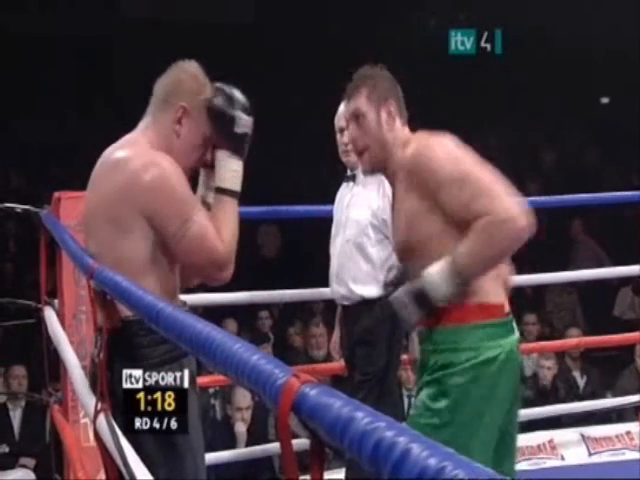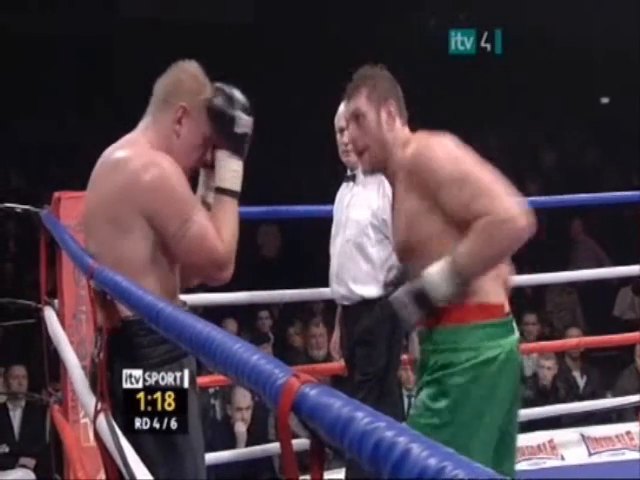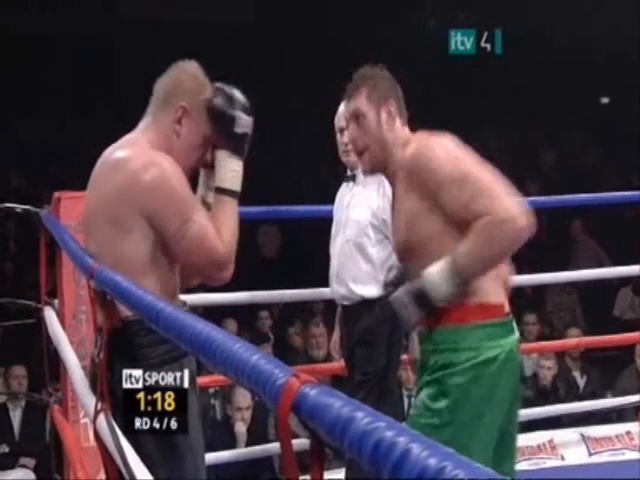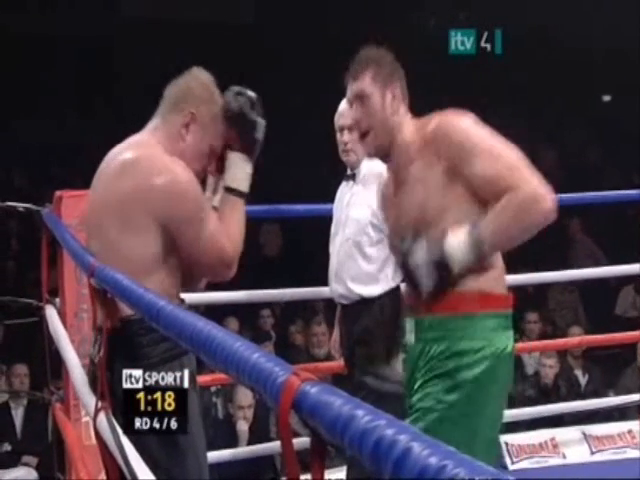
dt=0.2s
person 1, frame 1
left shoulder: (116, 161)
right shoulder: (154, 168)
left elbow: (182, 268)
right elbow: (219, 265)
left wrist: (209, 183)
right wrist: (231, 162)
left hip: (125, 347)
right hip: (151, 350)
person 1, frame 2
left shoulder: (115, 161)
right shoulder: (154, 170)
right elbow: (218, 264)
left wrist: (210, 182)
right wrist: (230, 162)
left hip: (125, 346)
right hip: (152, 350)
person 1, frame 3
left shoulder: (115, 160)
right shoulder: (155, 170)
right elbow: (218, 264)
left wrist: (210, 182)
right wrist: (230, 162)
left hip: (123, 346)
right hip: (151, 350)
person 1, frame 4
left shoulder: (120, 160)
right shoulder: (168, 174)
right elbow: (223, 262)
left wrist: (218, 186)
right wrist: (240, 164)
left hip: (121, 344)
right hip: (151, 348)
person 2, frame 1
left shoulder: (422, 153)
right shoulder: (412, 176)
left elbow: (514, 219)
left wrist: (433, 282)
left hip: (468, 348)
right hip: (489, 341)
person 2, frame 2
left shoulder: (425, 154)
right shoulder: (402, 184)
left elbow: (512, 220)
left wrist: (436, 283)
left hip: (468, 347)
right hip: (475, 344)
person 2, frame 3
left shoulder: (425, 153)
right shoulder: (401, 185)
left elbow: (512, 220)
left wrist: (435, 283)
left hip: (468, 347)
right hip: (465, 345)
person 2, frame 4
left shoulder: (446, 133)
right shoulder: (391, 186)
left elbow: (537, 200)
left wrist: (454, 250)
left hip: (467, 337)
right hip: (433, 338)
person 3, frame 1
left shoulder: (386, 183)
right shoulder: (344, 190)
right wrist: (339, 323)
left hip: (379, 312)
right hip: (353, 312)
left knee: (366, 409)
right knee: (380, 407)
person 3, frame 2
left shoulder: (386, 182)
right shoulder: (344, 190)
right wrist: (339, 322)
left hip: (379, 312)
right hip: (353, 311)
left knee: (367, 409)
right knee: (379, 407)
person 3, frame 3
left shoulder: (386, 182)
right shoulder: (344, 190)
right wrist: (339, 321)
left hip: (379, 312)
right hip: (353, 311)
left knee: (368, 409)
right knee: (379, 407)
person 3, frame 4
left shoulder: (385, 180)
right shoulder: (344, 188)
left wrist: (405, 318)
right wrist: (339, 319)
left hip: (379, 310)
right hip: (353, 310)
left knee: (369, 407)
right knee: (379, 405)
